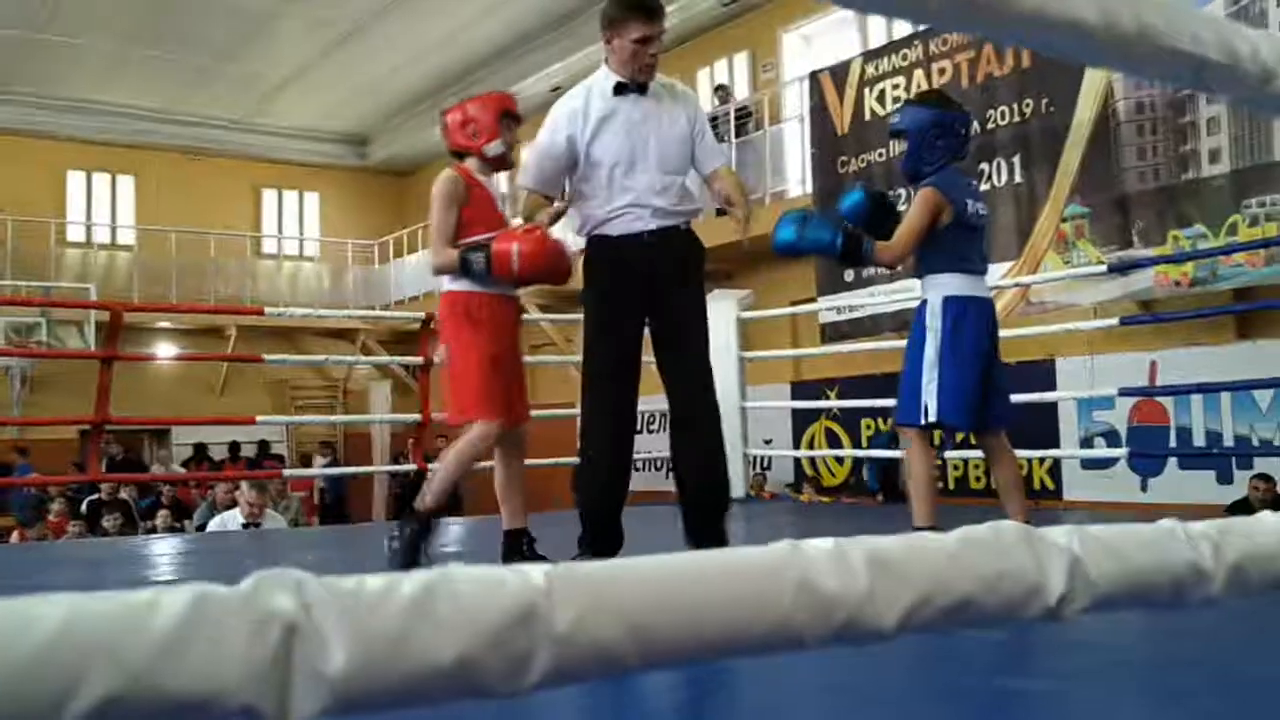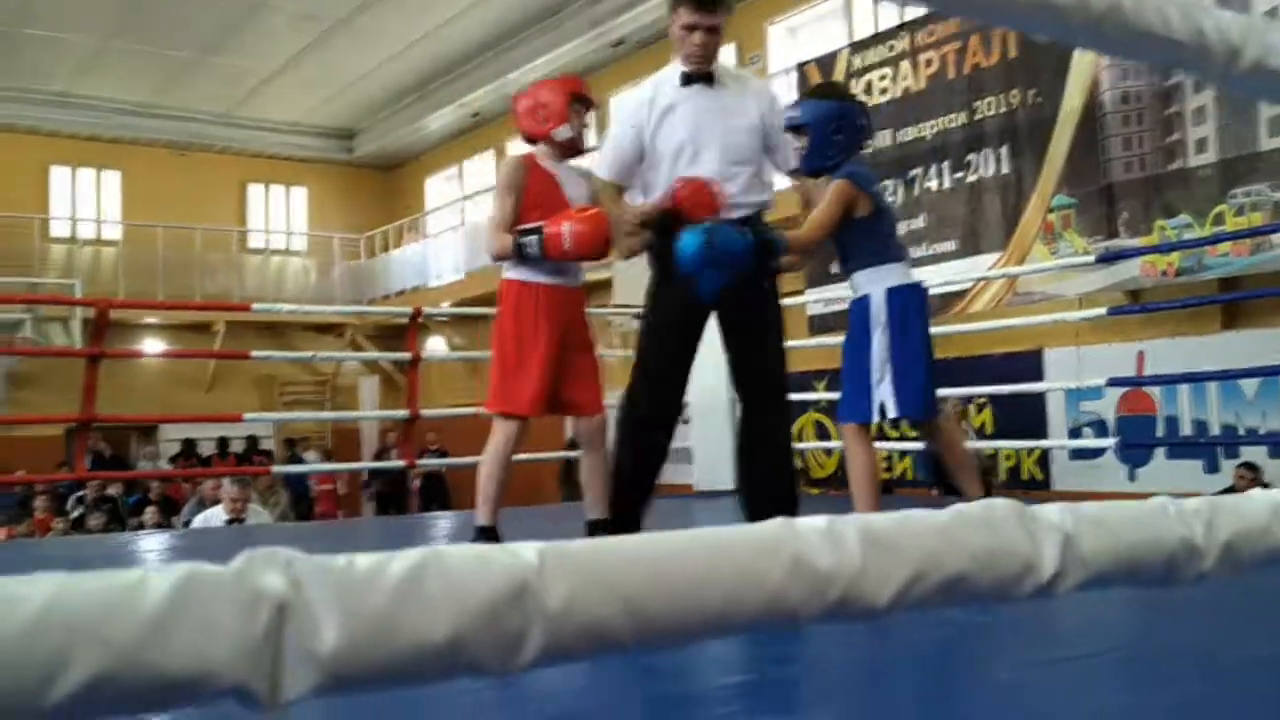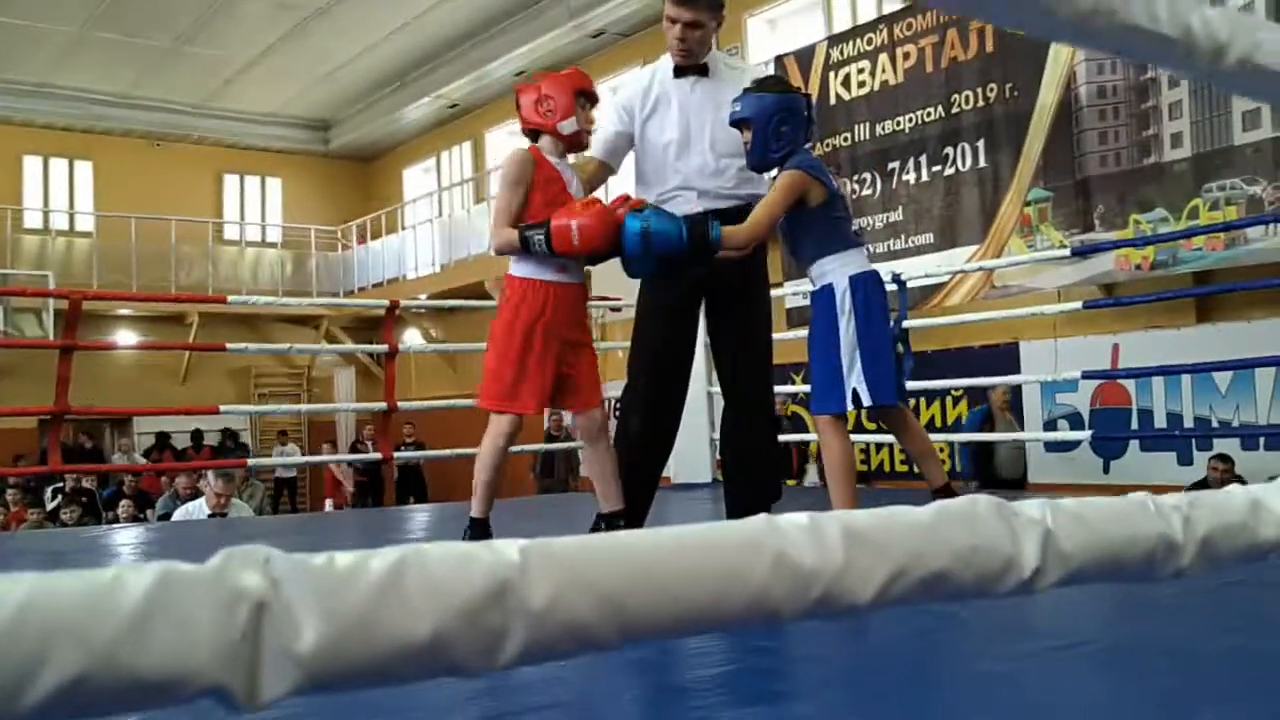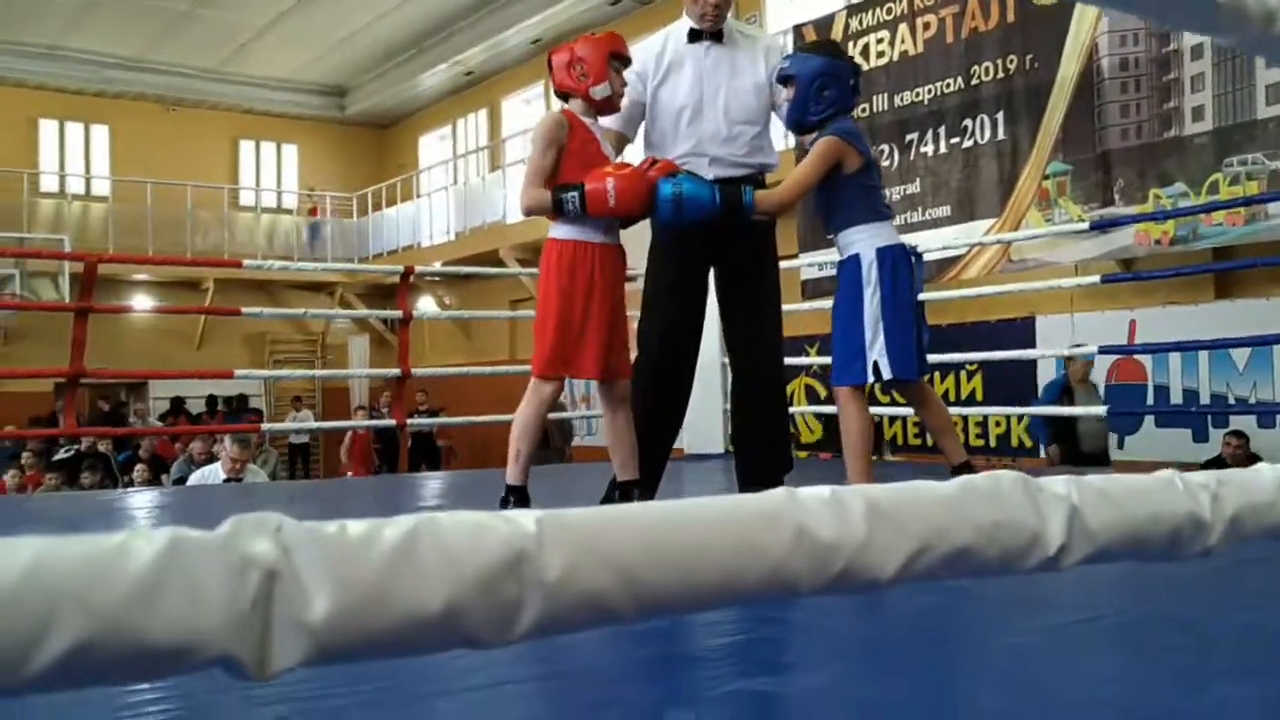
dt=0.7s
person 1, frame 1
left shoulder: (682, 102)
right shoulder: (575, 109)
left elbow: (715, 168)
right elbow: (538, 190)
left wrist: (735, 199)
right wrist: (535, 223)
left hip: (675, 251)
right hip: (612, 256)
left knee: (692, 387)
right knee: (608, 394)
left ankle: (707, 530)
right ankle: (598, 539)
person 1, frame 2
left shoulder: (756, 94)
right shoulder: (645, 101)
left elbow: (800, 164)
right elbow: (609, 184)
right wrist: (626, 222)
left hip: (746, 246)
right hip: (680, 251)
left knee: (763, 384)
right knee: (654, 386)
left ankle: (772, 522)
right ankle: (621, 524)
person 1, frame 3
left shoulder: (750, 83)
right shoulder: (640, 89)
right elbow: (598, 162)
left knee: (747, 377)
right knee: (652, 379)
left ankle: (752, 514)
right ankle: (621, 516)
person 1, frame 4
left shoulder: (764, 51)
right shoulder: (652, 53)
right elbow: (614, 130)
left knee: (756, 345)
right knee: (663, 346)
left ankle: (763, 481)
person 2, frame 1
left shoulder: (493, 190)
right shoulder: (453, 181)
right elbow: (439, 258)
left wrist: (532, 262)
right wrist: (491, 258)
left hip: (501, 316)
right hip: (468, 313)
left knee: (513, 435)
right knee: (486, 428)
left ankle: (517, 544)
right ankle: (418, 519)
person 2, frame 2
left shoulder: (582, 181)
right shoulder: (517, 170)
left elbow: (618, 237)
right elbow: (495, 245)
right wrist: (552, 241)
left hip: (570, 307)
right hip: (527, 303)
left knee: (592, 423)
right knee: (511, 423)
left ankle: (600, 532)
right ankle: (483, 536)
person 2, frame 3
left shoulder: (573, 176)
right shoulder: (523, 162)
left elbow: (581, 251)
right elbow: (500, 239)
left wrist: (610, 232)
right wrist: (556, 235)
left hip: (571, 307)
right hip: (531, 302)
left knee: (594, 419)
right knee: (507, 420)
left ankle: (614, 527)
right ankle: (477, 530)
person 2, frame 4
left shoulder: (599, 134)
right shoulder: (557, 124)
right elbow: (529, 199)
left wrist: (641, 193)
right wrist: (590, 196)
left hip: (606, 264)
right hip: (569, 259)
left knee: (618, 386)
right knee: (546, 383)
left ankle: (630, 495)
right ankle: (513, 497)
person 3, frame 1
left shoulder: (933, 189)
right shoulder: (967, 188)
left elbow: (893, 254)
left wrist: (830, 240)
right wrist: (884, 221)
left hip: (947, 311)
right hip: (977, 310)
left knee: (914, 430)
right knee: (989, 432)
person 3, frame 2
left shoulder: (843, 182)
right shoulder: (851, 180)
left elbow: (806, 239)
right elbow: (808, 251)
left hip: (884, 303)
right hip: (891, 302)
left knee: (854, 424)
right knee: (927, 419)
person 3, frame 3
left shoulder: (796, 173)
right shoulder: (799, 173)
left elbow: (748, 236)
right elbow: (755, 245)
left wrist: (680, 234)
right wrist: (687, 252)
left hip: (846, 293)
right hip: (847, 293)
left knee: (828, 415)
right knee: (887, 407)
right ankle: (947, 501)
person 3, frame 4
left shoulder: (834, 140)
right shoulder: (836, 138)
left elbow: (780, 200)
right elbow: (787, 201)
left wrist: (710, 196)
left hip: (872, 264)
right hip: (876, 263)
left knee: (848, 386)
right knee: (908, 382)
right ankle: (967, 479)
